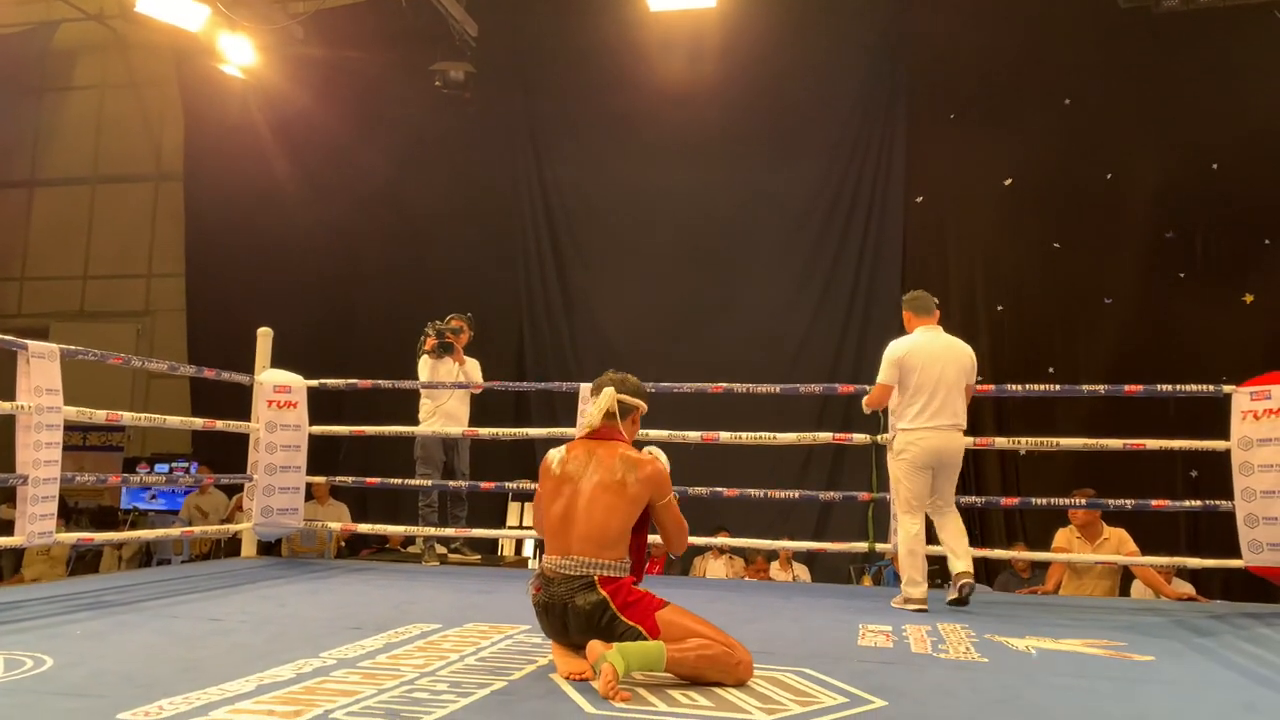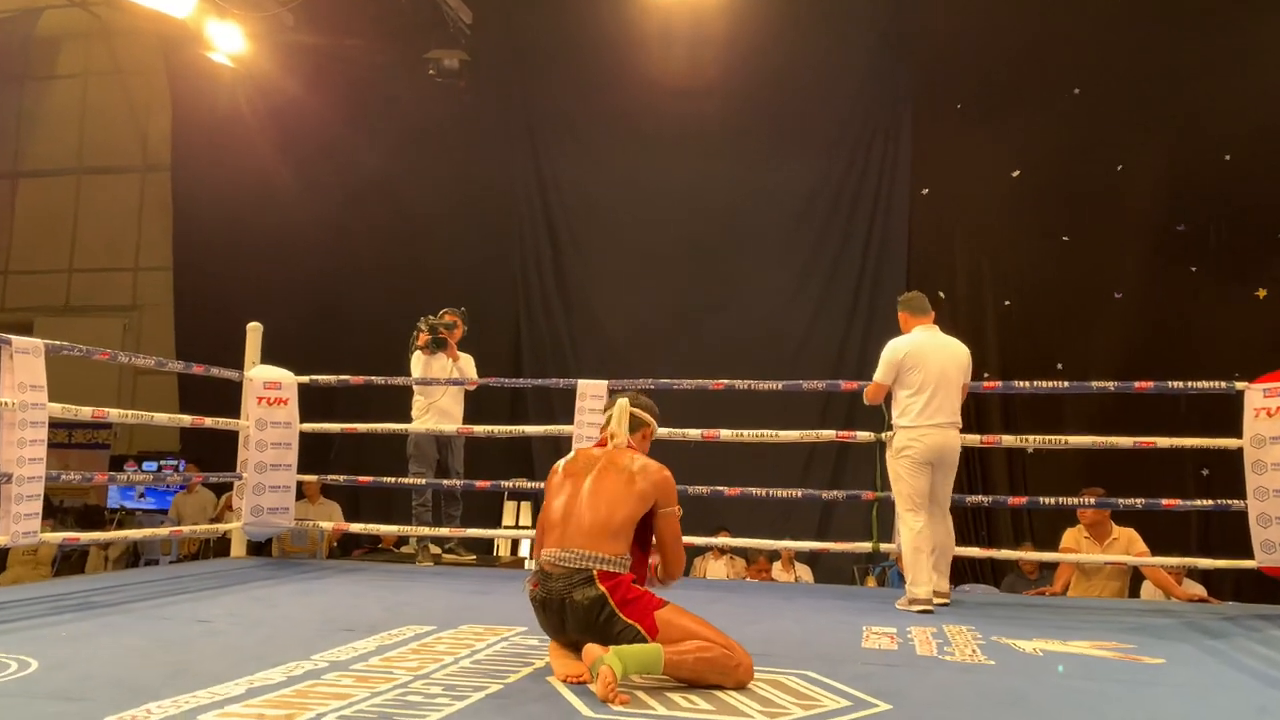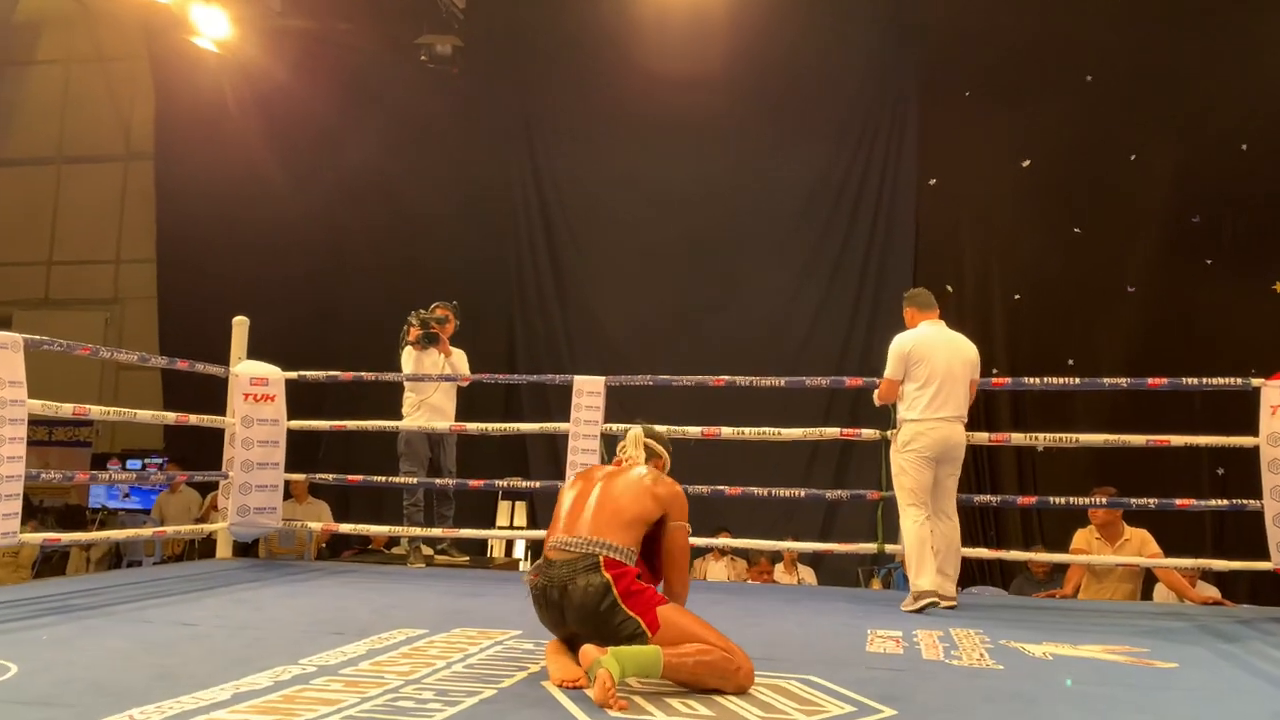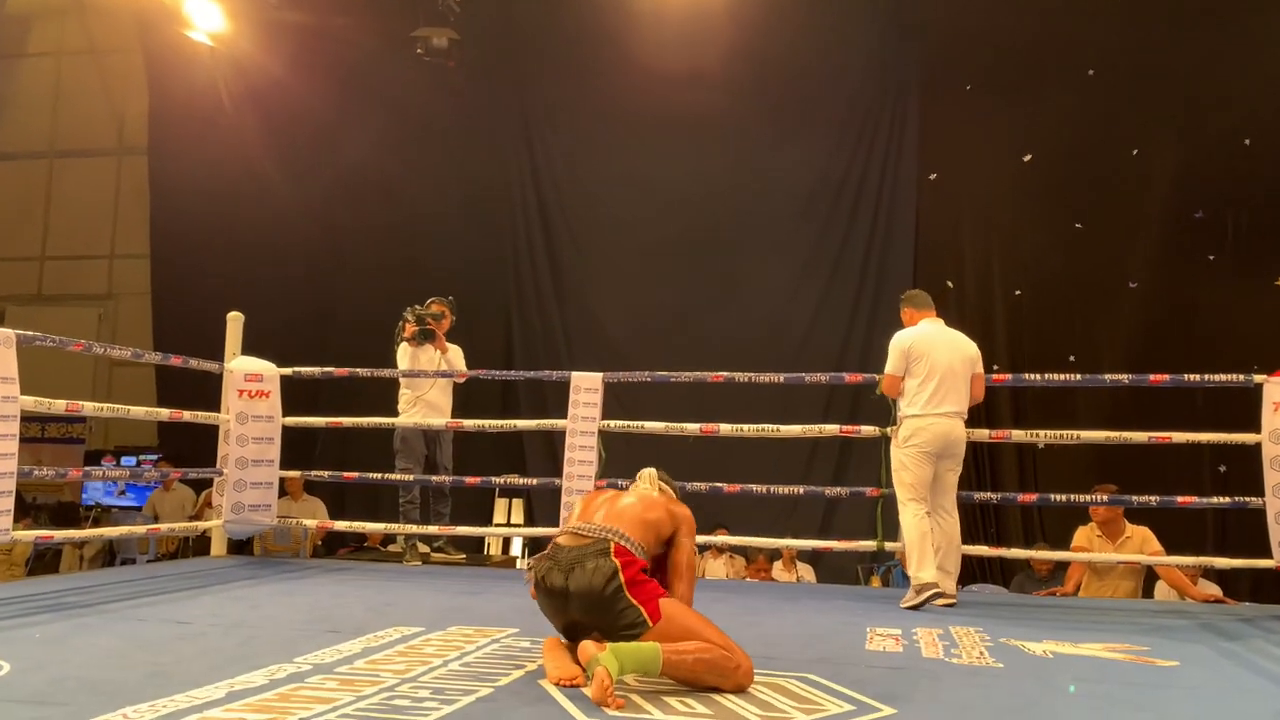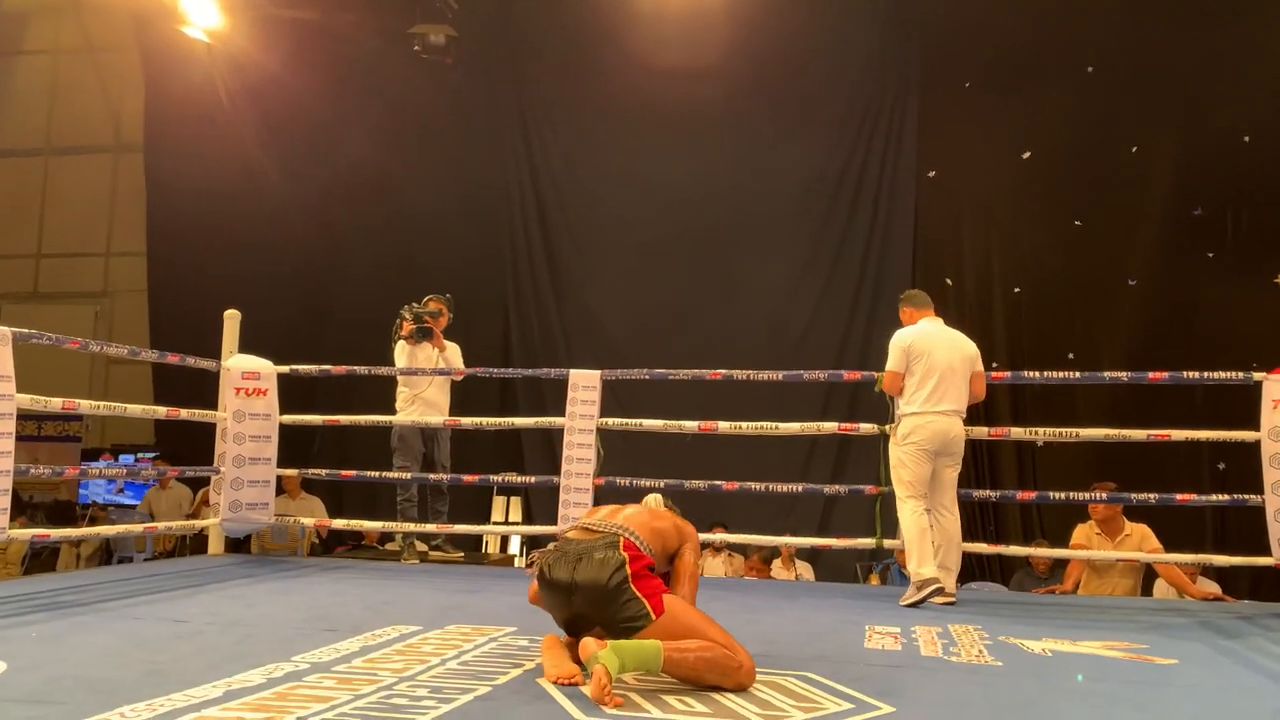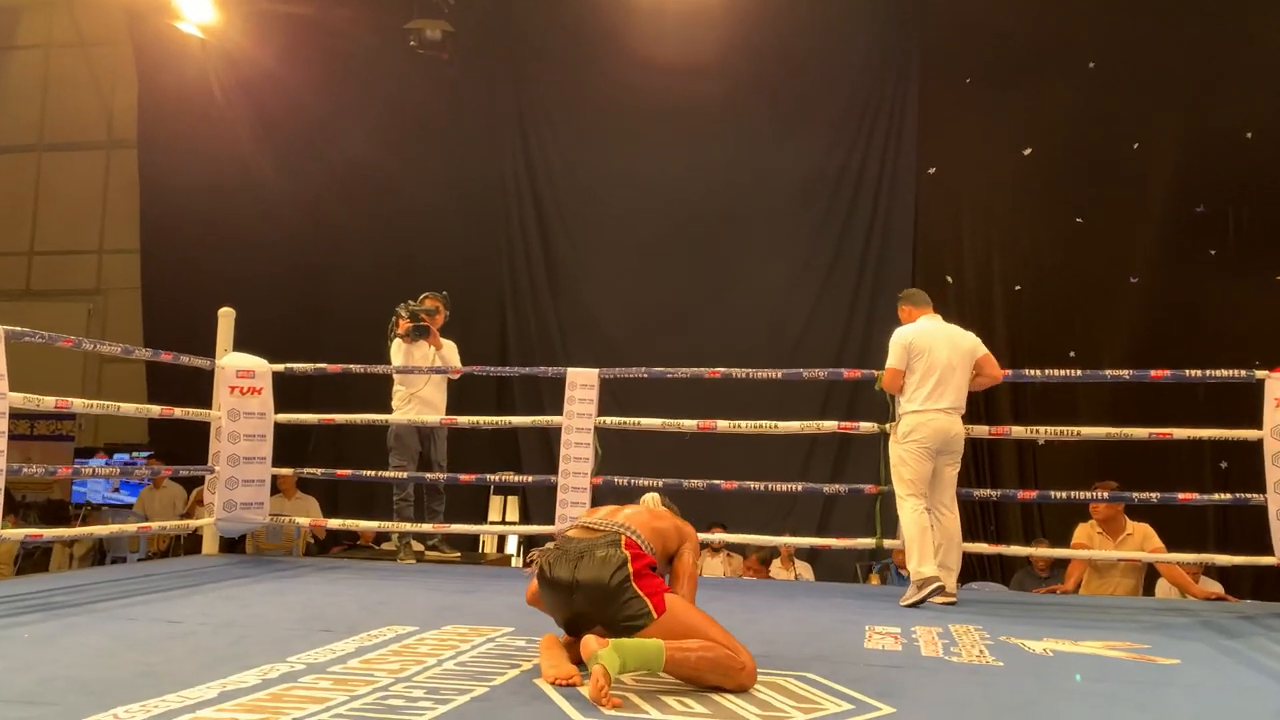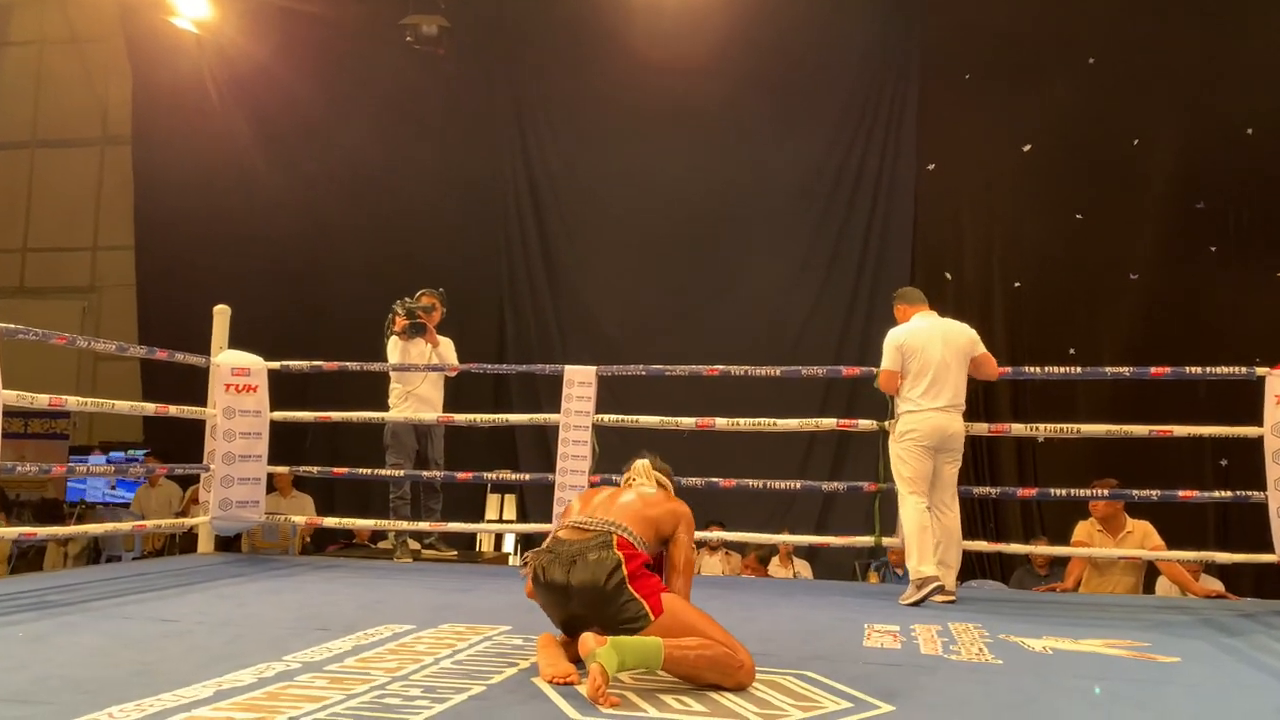
dt=0.2s
person 1, frame 1
left shoulder: (900, 348)
right shoulder: (964, 350)
left elbow: (879, 399)
right elbow: (966, 398)
left wrist: (867, 403)
left hip: (912, 440)
right hip: (952, 439)
left knee: (910, 516)
right knee: (945, 508)
left ankle: (915, 593)
right ankle: (962, 573)
person 1, frame 2
left shoulder: (899, 346)
right shoulder: (960, 349)
left elbow: (874, 396)
right elbow: (959, 396)
left wrist: (867, 393)
left hip: (912, 438)
right hip: (949, 436)
left knee: (913, 515)
right knee: (940, 512)
left ankle: (919, 594)
right ankle: (940, 587)
person 1, frame 3
left shoulder: (906, 341)
right shoulder: (967, 345)
left elbow: (886, 393)
right elbow: (970, 396)
left wrist: (879, 397)
left hip: (917, 432)
right hip: (954, 433)
left knee: (914, 510)
right knee: (945, 512)
left ankle: (923, 587)
right ankle: (947, 589)
person 1, frame 4
left shoulder: (905, 337)
right shoulder: (966, 342)
left elbow: (889, 389)
right elbow: (977, 394)
left hip: (918, 428)
right hip: (955, 430)
left knee: (914, 505)
right knee: (946, 508)
left ankle: (924, 581)
right ankle: (947, 587)
person 1, frame 5
left shoulder: (905, 336)
right shoulder: (965, 342)
left elbow: (890, 386)
right elbow: (978, 392)
left hip: (916, 426)
right hip: (953, 428)
left knee: (911, 501)
right knee: (945, 506)
left ankle: (924, 576)
right ankle: (947, 585)
person 1, frame 6
left shoulder: (905, 333)
right shoulder: (965, 337)
left elbow: (890, 383)
right elbow: (995, 375)
left hip: (917, 424)
right hip: (952, 425)
left knee: (912, 500)
right knee: (945, 504)
left ankle: (925, 575)
right ankle: (948, 584)
person 1, frame 7
left shoulder: (899, 334)
right shoulder: (963, 331)
left elbow: (886, 384)
right elbow: (991, 372)
left hip: (915, 422)
right hip: (952, 423)
left knee: (913, 499)
right knee: (946, 503)
left ankle: (924, 574)
right ankle: (947, 582)
person 2, frame 1
left shoulder: (554, 459)
right shoulder: (646, 466)
right elbow: (678, 545)
left hip: (548, 607)
right hip: (603, 603)
right knee: (739, 665)
left ankle: (572, 645)
right ankle: (621, 655)
person 2, frame 2
left shoulder: (563, 465)
right shoulder: (655, 474)
right elbow: (673, 570)
right wrist: (653, 567)
left hip: (546, 604)
right hip: (600, 599)
right knee: (740, 668)
left ankle: (568, 645)
right ankle: (619, 658)
person 2, frame 3
left shoulder: (579, 478)
right shoulder: (667, 488)
right elbow: (676, 584)
right wrist: (664, 629)
left hip: (546, 594)
right hip: (601, 588)
right knee: (739, 672)
left ankle: (567, 650)
right ankle: (616, 659)
person 2, frame 4
left shoulder: (591, 499)
right shoulder: (678, 511)
right elbow: (680, 599)
right hip: (606, 577)
right knee: (739, 670)
left ankle: (566, 649)
right ankle: (614, 656)
person 2, frame 5
left shoulder: (599, 513)
right shoulder: (683, 529)
right elbow: (682, 607)
left hip: (555, 572)
right hip: (612, 573)
right knee: (740, 670)
left ankle: (565, 647)
right ankle: (613, 653)
person 2, frame 6
left shoulder: (597, 513)
right shoulder: (682, 529)
right elbow: (681, 608)
left hip: (555, 571)
right hip: (613, 571)
right knee: (741, 670)
left ankle: (563, 648)
right ankle: (614, 651)
person 2, frame 7
left shoulder: (586, 496)
right shoulder: (677, 507)
right elbow: (678, 597)
left hip: (549, 574)
right hip: (608, 569)
right knee: (740, 668)
left ankle: (561, 648)
right ankle: (612, 651)
person 3, frame 1
left shoulder: (471, 363)
right shoulder: (429, 359)
left elbow: (478, 387)
right elbow: (427, 390)
left wrist: (460, 361)
right wrist: (432, 356)
left hip: (459, 434)
right hip: (431, 431)
left knee: (459, 490)
right knee: (428, 491)
left ankle: (456, 542)
right ankle: (429, 546)
person 3, frame 2
left shoulder: (465, 359)
right shoulder: (421, 355)
left elbow: (472, 384)
right elbow: (420, 387)
left wrist: (454, 357)
right wrist: (425, 352)
left hip: (453, 431)
right hip: (424, 429)
left knee: (453, 489)
right knee: (422, 490)
left ankle: (451, 542)
right ankle: (423, 546)
person 3, frame 3
left shoulder: (457, 354)
right shoulder: (412, 350)
left elbow: (465, 379)
right elbow: (411, 383)
left wrist: (446, 352)
right wrist: (417, 348)
right hip: (415, 426)
left knee: (446, 488)
right knee: (414, 488)
left ankle: (443, 543)
right ankle: (414, 547)
person 3, frame 4
left shoulder: (453, 350)
right shoulder: (408, 346)
left elbow: (461, 376)
right elbow: (407, 380)
left wrist: (442, 348)
right wrist: (412, 344)
left hip: (441, 425)
right hip: (411, 423)
left knee: (441, 485)
right knee: (410, 486)
left ankle: (439, 541)
right ankle: (410, 544)
person 3, frame 5
left shoulder: (451, 348)
right shoulder: (405, 344)
left elbow: (459, 374)
right elbow: (405, 378)
left wrist: (440, 346)
right wrist: (410, 342)
left hip: (439, 423)
right hip: (409, 421)
left knee: (440, 483)
right knee: (408, 484)
left ankle: (438, 539)
right ankle: (408, 543)
person 3, frame 6
left shoulder: (447, 346)
right shoulder: (401, 342)
left elbow: (456, 372)
right elbow: (401, 377)
left wrist: (437, 345)
right wrist: (406, 340)
right hip: (405, 420)
left knee: (436, 482)
right knee: (404, 484)
left ankle: (434, 539)
right ankle: (404, 543)
person 3, frame 7
left shoulder: (444, 343)
right shoulder: (398, 339)
left elbow: (453, 370)
right elbow: (398, 375)
left wrist: (433, 342)
right wrist: (403, 338)
left hip: (432, 419)
right hip: (402, 418)
left knee: (433, 480)
right knee: (400, 482)
left ankle: (431, 537)
right ankle: (401, 541)
person 4, frame 1
left shoulder: (1119, 536)
right shoulder: (1064, 535)
left elbow: (1139, 567)
right elbow: (1059, 561)
left wrist: (1172, 593)
right wrist: (1049, 586)
person 4, frame 2
left shoulder: (1128, 536)
right shoulder: (1072, 535)
left elbow: (1150, 567)
right elbow: (1068, 562)
left wrist: (1182, 594)
right wrist: (1057, 587)
person 4, frame 3
left shoulder: (1141, 537)
right shoulder: (1083, 536)
left elbow: (1163, 569)
right elbow: (1078, 564)
left wrist: (1196, 597)
right wrist: (1068, 590)
person 4, frame 4
left shoulder: (1142, 535)
right shoulder: (1084, 533)
left elbow: (1164, 567)
right elbow: (1079, 561)
left wrist: (1197, 594)
right wrist: (1068, 587)
person 4, frame 5
left shoulder: (1141, 532)
right shoulder: (1083, 531)
left elbow: (1163, 564)
right elbow: (1078, 560)
left wrist: (1196, 592)
right wrist: (1068, 586)
person 4, frame 6
left shoulder: (1143, 532)
right shoulder: (1085, 530)
left elbow: (1165, 564)
right elbow: (1079, 559)
left wrist: (1198, 592)
right wrist: (1069, 585)
person 4, frame 7
left shoulder: (1143, 529)
right shoulder: (1085, 528)
left elbow: (1165, 562)
right elbow: (1079, 557)
left wrist: (1199, 589)
right wrist: (1069, 583)
